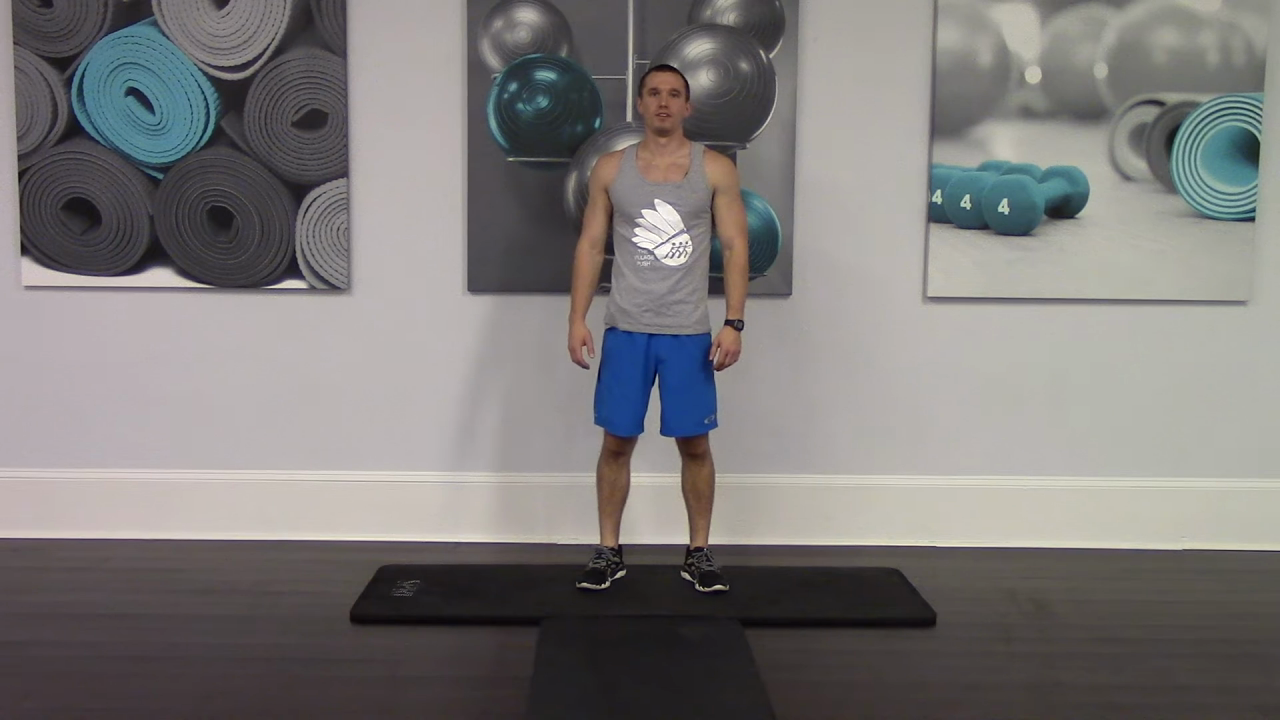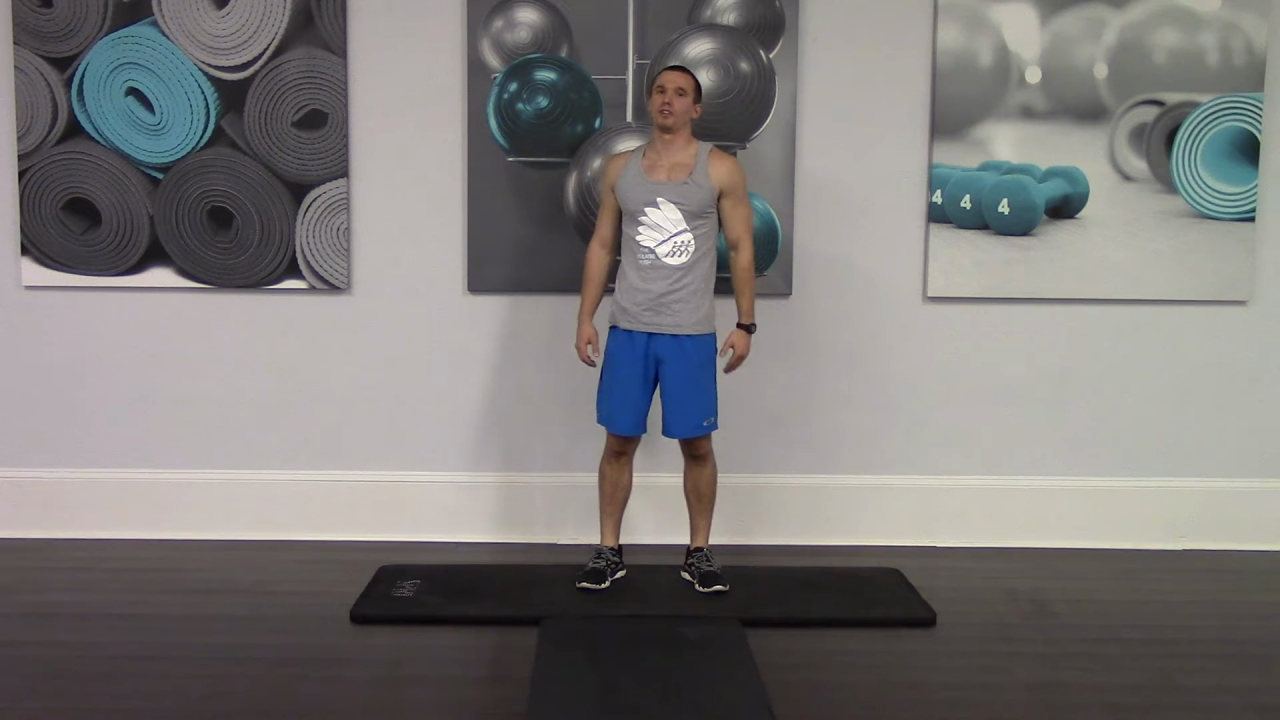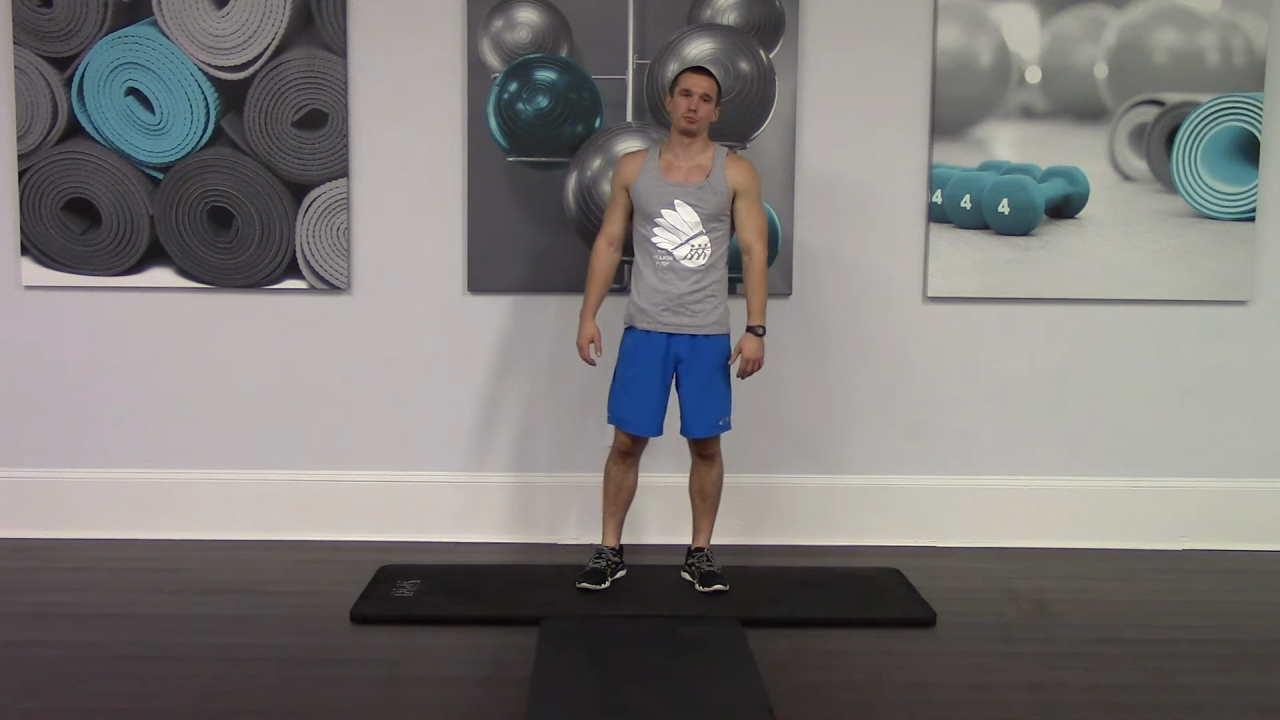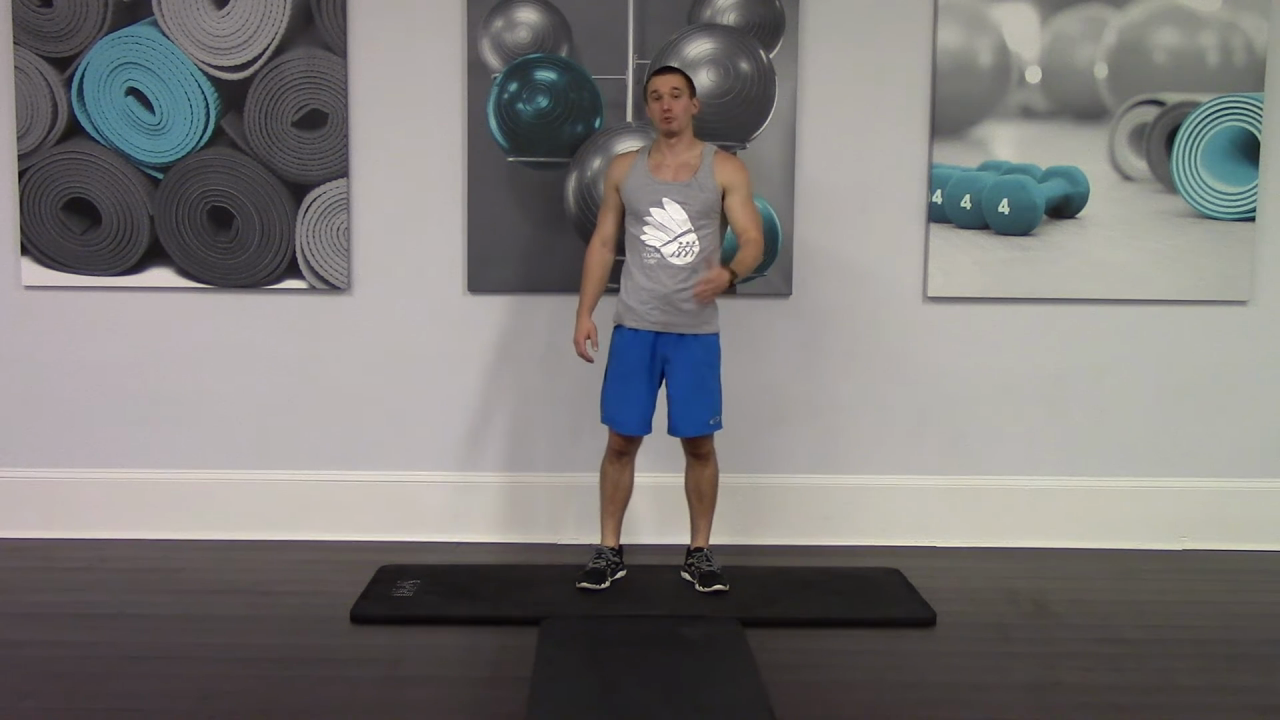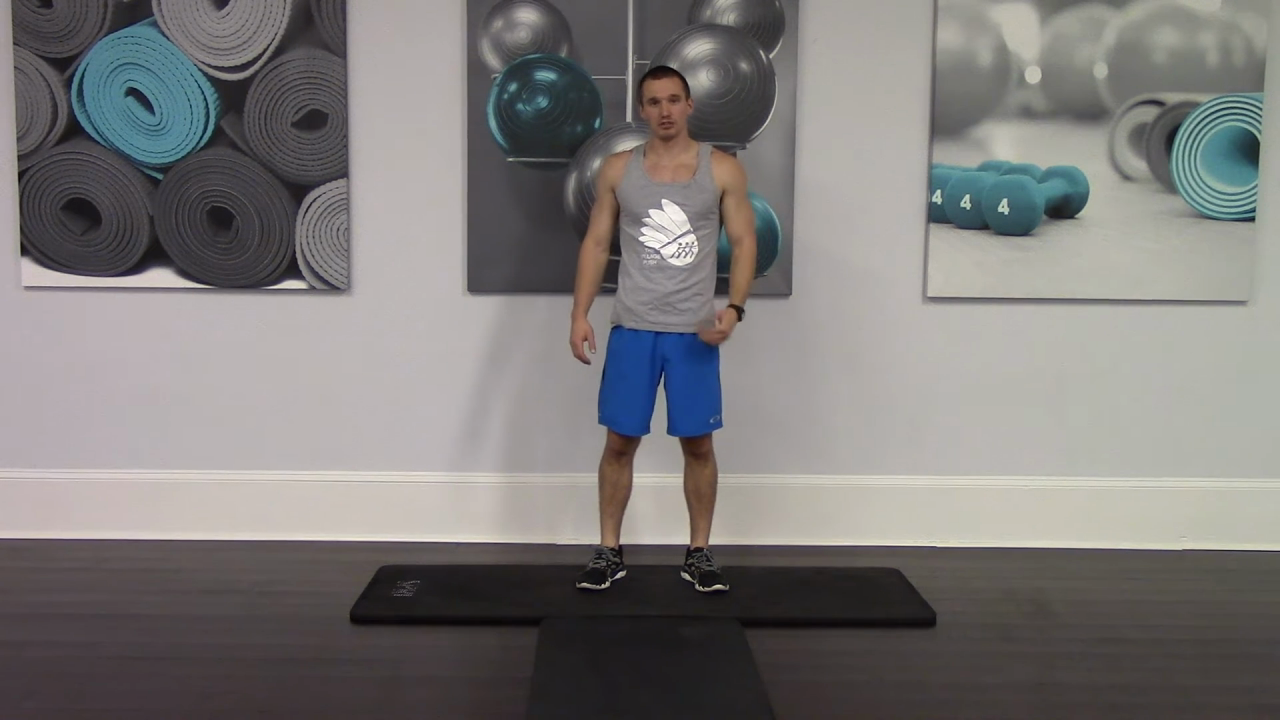
dt=1s
person 1, frame 1
left shoulder: (716, 168)
right shoulder: (610, 168)
left elbow: (735, 247)
right elbow: (591, 245)
left wrist: (733, 323)
right wrist: (577, 319)
left hip: (689, 332)
right hip: (626, 329)
left knee: (695, 443)
right knee: (616, 441)
left ankle: (698, 552)
right ankle: (609, 551)
person 1, frame 2
left shoulder: (721, 168)
right shoulder: (620, 168)
left elbow: (741, 249)
right elbow: (602, 245)
left wrist: (745, 324)
right wrist: (585, 318)
left hip: (692, 333)
right hip: (628, 329)
left knee: (697, 444)
right knee: (619, 442)
left ankle: (699, 553)
right ankle: (608, 551)
person 1, frame 3
left shoulder: (737, 171)
right shoulder: (633, 167)
left elbow: (754, 252)
right elbow: (608, 243)
left wrist: (755, 330)
right wrist: (588, 315)
left hip: (709, 334)
right hip: (645, 330)
left knee: (706, 444)
right knee: (628, 441)
left ankle: (699, 553)
right ankle: (610, 550)
person 1, frame 4
left shoulder: (726, 168)
right shoulder: (623, 168)
left elbow: (753, 240)
right elbow: (602, 243)
left wrist: (729, 273)
right wrist: (584, 312)
left hip: (696, 331)
right hip: (633, 328)
left knee: (699, 443)
right knee: (621, 441)
left ankle: (699, 552)
right ankle: (609, 550)
person 1, frame 5
left shoulder: (723, 168)
right shoulder: (617, 168)
left elbow: (744, 242)
right elbow: (596, 243)
left wrist: (734, 308)
right wrist: (579, 315)
left hip: (694, 331)
right hip: (631, 328)
left knee: (698, 444)
right knee: (620, 441)
left ankle: (699, 553)
right ankle: (609, 551)
